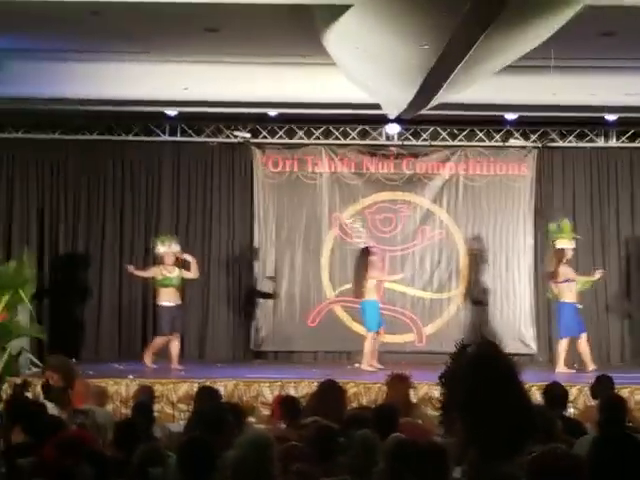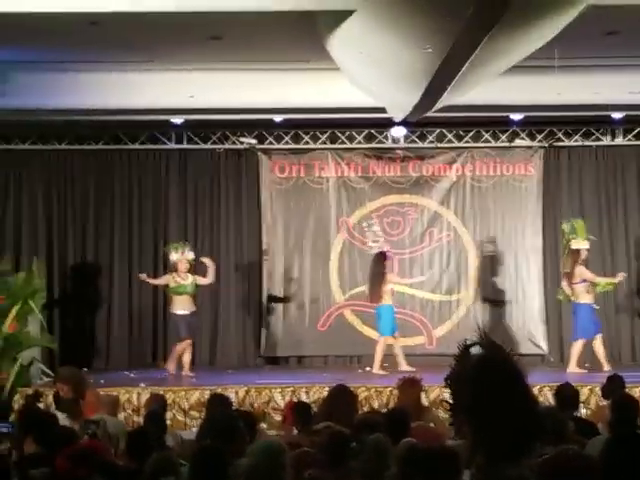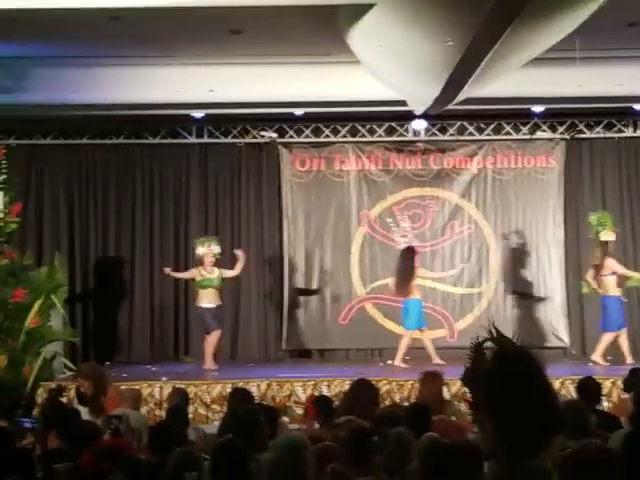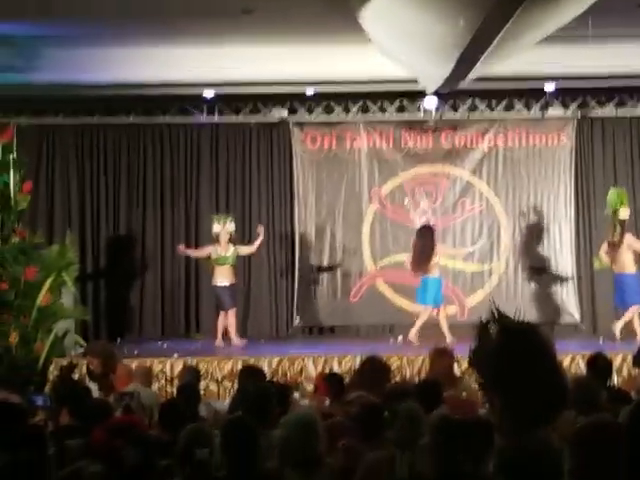
dt=0.1s
person 1, frame 1
left shoulder: (558, 267)
right shoulder: (563, 268)
left elbow: (553, 284)
right elbow: (577, 279)
right wrist: (592, 278)
left hip: (569, 306)
right hip: (567, 306)
left knee: (582, 335)
right knee: (565, 337)
left ankle: (590, 365)
right ankle: (560, 366)
person 1, frame 2
left shoulder: (572, 268)
right shoulder: (579, 268)
left elbow: (564, 284)
right elbow: (596, 279)
left wrist: (572, 296)
right wrist: (614, 280)
left hip: (584, 306)
right hip: (584, 307)
left knee: (597, 336)
right knee: (581, 338)
left ankle: (606, 365)
right ankle: (572, 366)
person 1, frame 3
left shoulder: (599, 261)
right shoulder: (609, 261)
left elbow: (589, 276)
right elbow: (626, 273)
left wrist: (599, 289)
left hip: (607, 298)
right hip: (613, 299)
left knee: (621, 329)
right knee: (613, 330)
right ankle: (597, 354)
person 1, frame 4
left shoulder: (612, 237)
right shoulder: (627, 237)
left elbow: (601, 253)
left wrist: (613, 266)
left hip: (619, 275)
right ankle: (619, 324)
person 2, frame 1
left shoulder: (179, 271)
right shoulder: (157, 270)
left elbow: (194, 275)
right elbow: (144, 273)
left wrist: (192, 261)
right wrist: (134, 271)
left hip: (177, 306)
right hip: (163, 306)
left knee: (176, 335)
right knee: (165, 335)
left ankle: (174, 362)
right ankle: (147, 353)
person 2, frame 2
left shoulder: (192, 278)
right shoulder: (170, 277)
left elbow: (209, 280)
right elbow: (157, 281)
left wrist: (210, 266)
right wrist: (146, 279)
left hip: (190, 313)
right hip: (178, 314)
left knee: (189, 342)
right knee: (186, 340)
left ankle: (186, 369)
right ankle: (171, 361)
person 2, frame 3
left shoulder: (219, 272)
right shoulder: (196, 271)
left elbow: (235, 272)
right elbow: (183, 275)
left wrist: (240, 260)
right wrist: (171, 273)
left hip: (216, 306)
right hip: (203, 306)
left knee: (210, 334)
right knee: (216, 330)
left ankle: (208, 362)
right ankle: (209, 359)
person 2, frame 4
left shoulder: (234, 248)
right shoulder: (212, 248)
left elbow: (252, 248)
right elbow: (197, 253)
left wrist: (260, 237)
right wrist: (185, 250)
left hip: (230, 284)
right hip: (219, 284)
left knee: (224, 312)
right knee: (231, 309)
left ankle: (219, 339)
right ankle: (234, 338)
person 3, frame 1
left shoulder: (364, 272)
right shoulder: (371, 271)
right elbow: (385, 278)
right wrist: (399, 276)
left hip: (369, 304)
right hip: (371, 304)
left knee: (379, 333)
right knee: (371, 335)
left ankle: (373, 360)
right ankle: (365, 363)
person 3, frame 2
left shoulder: (377, 277)
right shoulder: (387, 276)
left hip: (383, 308)
right hip: (386, 308)
left knee: (395, 337)
right knee: (383, 339)
left ankle: (403, 365)
right ankle: (376, 367)
person 3, frame 3
left shoulder: (403, 272)
right shoulder: (416, 271)
left elbow: (396, 285)
left hip: (409, 303)
right hip: (414, 303)
left knee: (424, 331)
right knee: (409, 333)
left ankle: (435, 358)
right ankle: (398, 360)
person 3, frame 4
left shoulder: (419, 250)
right shoulder: (435, 248)
left elbow: (410, 262)
left wrist: (418, 273)
left hip: (426, 280)
right hip: (434, 280)
left knee: (440, 309)
right knee: (428, 310)
left ankle: (448, 336)
right ankle: (413, 332)
